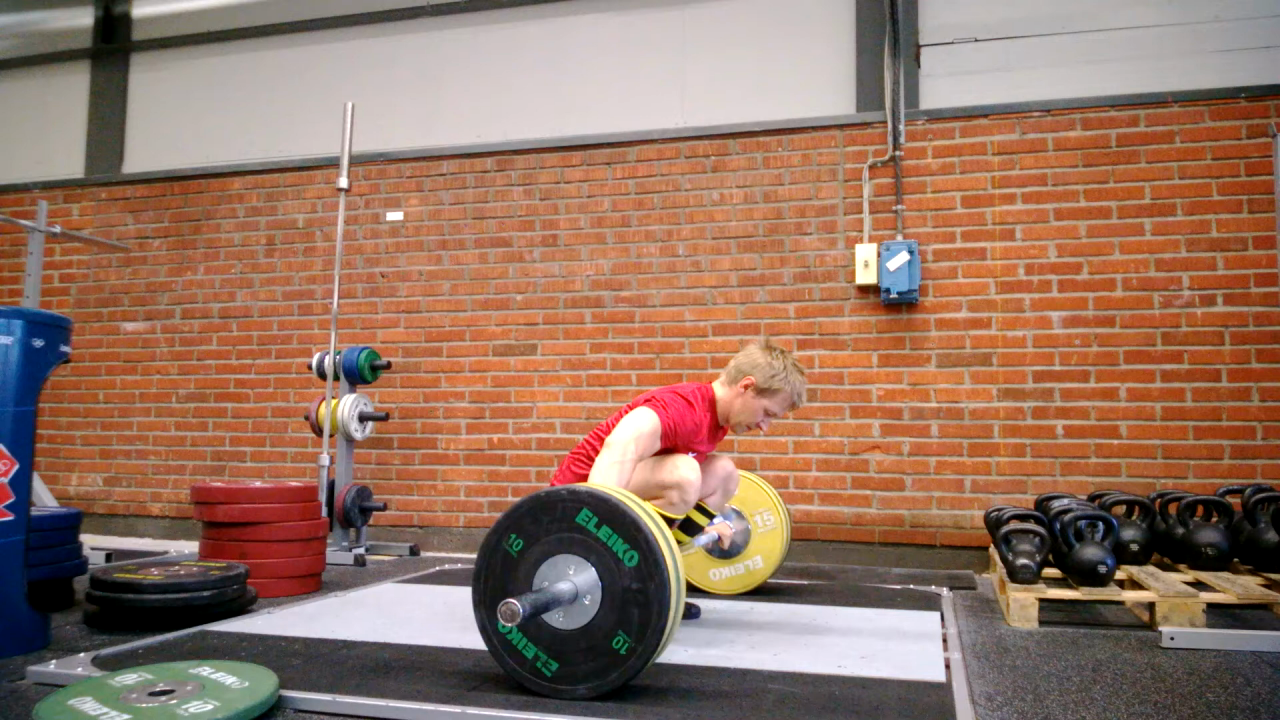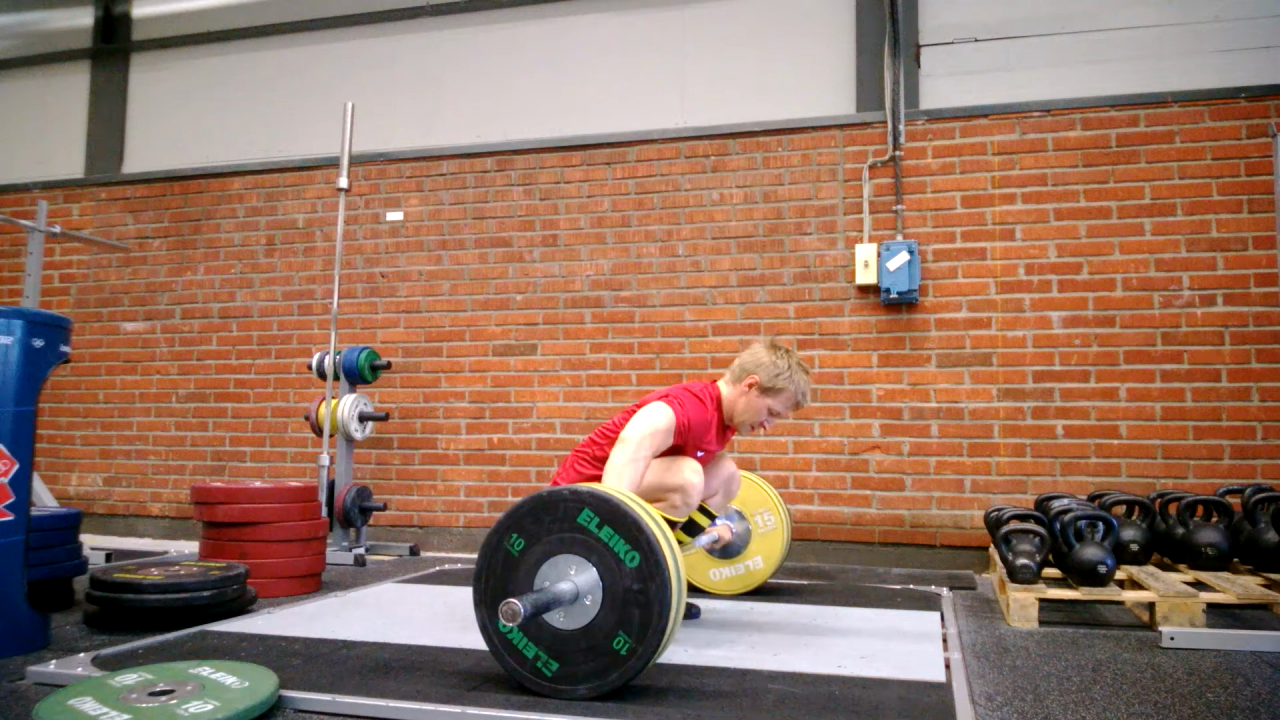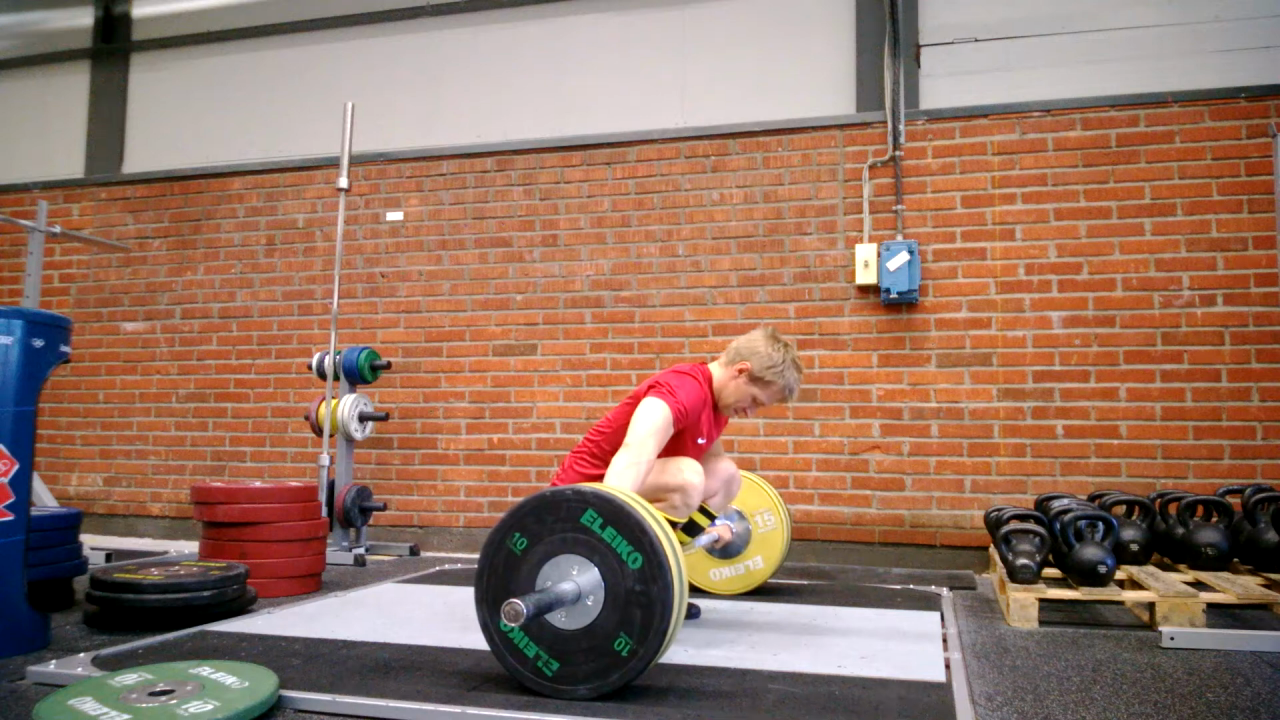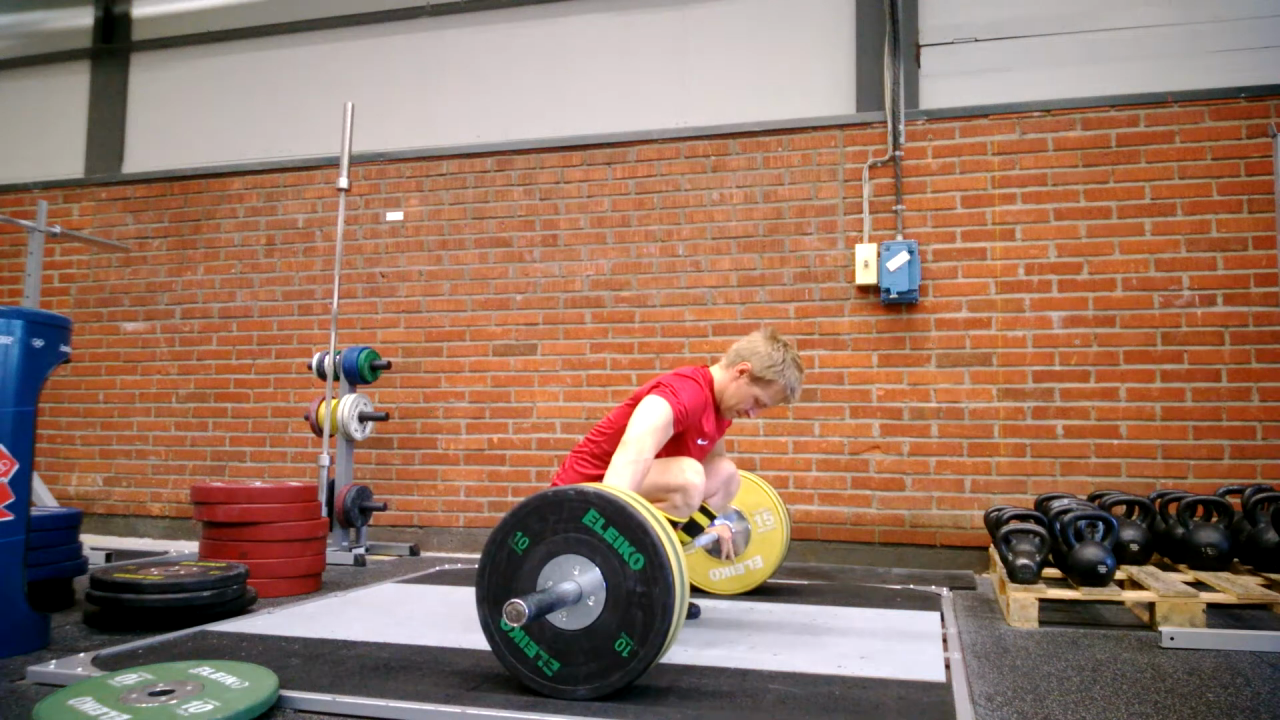
dt=0.5s
person 1, frame 1
left shoulder: (717, 409)
right shoulder: (683, 408)
right elbow: (618, 448)
left wrist: (707, 522)
left knee: (723, 473)
right knee: (682, 474)
person 1, frame 2
left shoulder: (723, 410)
right shoulder: (694, 406)
right elbow: (631, 443)
left wrist: (710, 521)
left knee: (726, 473)
right knee: (685, 477)
person 1, frame 3
left shoulder: (716, 395)
right shoulder: (683, 389)
left elbow: (711, 456)
right elbow: (634, 453)
left wrist: (710, 521)
left knee: (726, 475)
right knee: (686, 477)
person 1, frame 4
left shoulder: (719, 399)
right shoulder: (684, 392)
left elbow: (713, 457)
right elbow: (632, 453)
left wrist: (713, 521)
left knee: (725, 474)
right knee: (686, 477)
